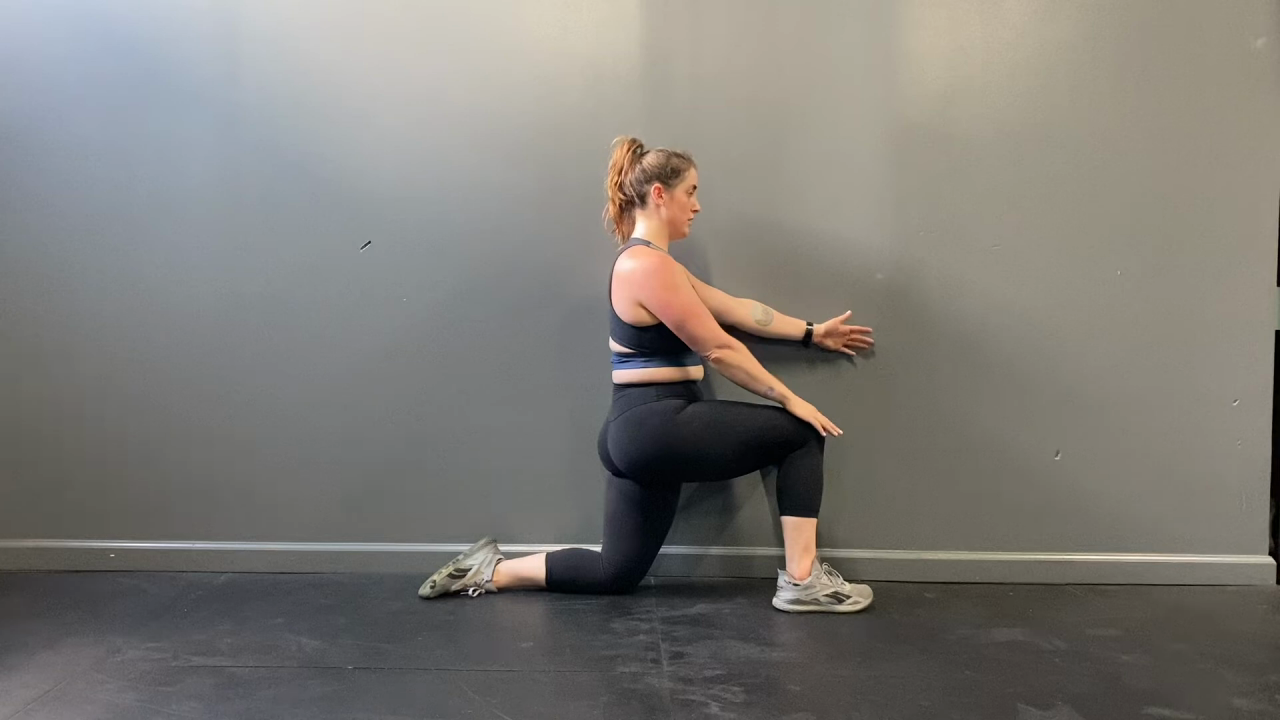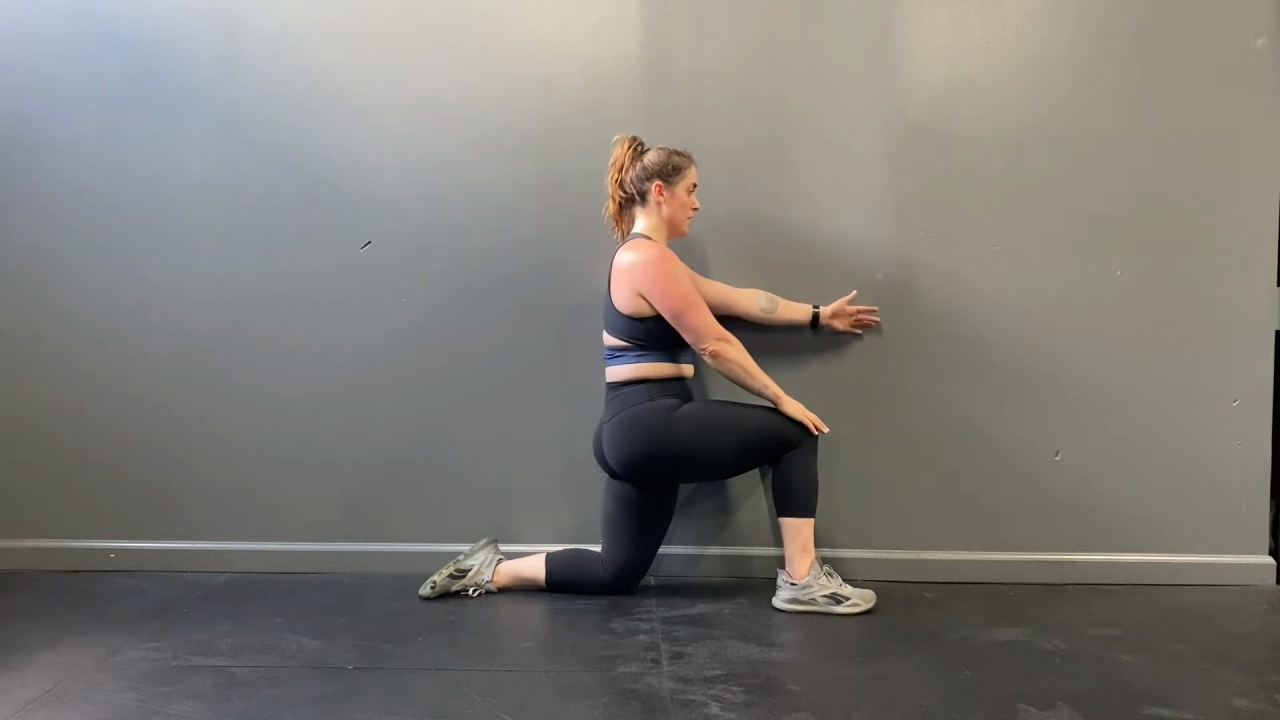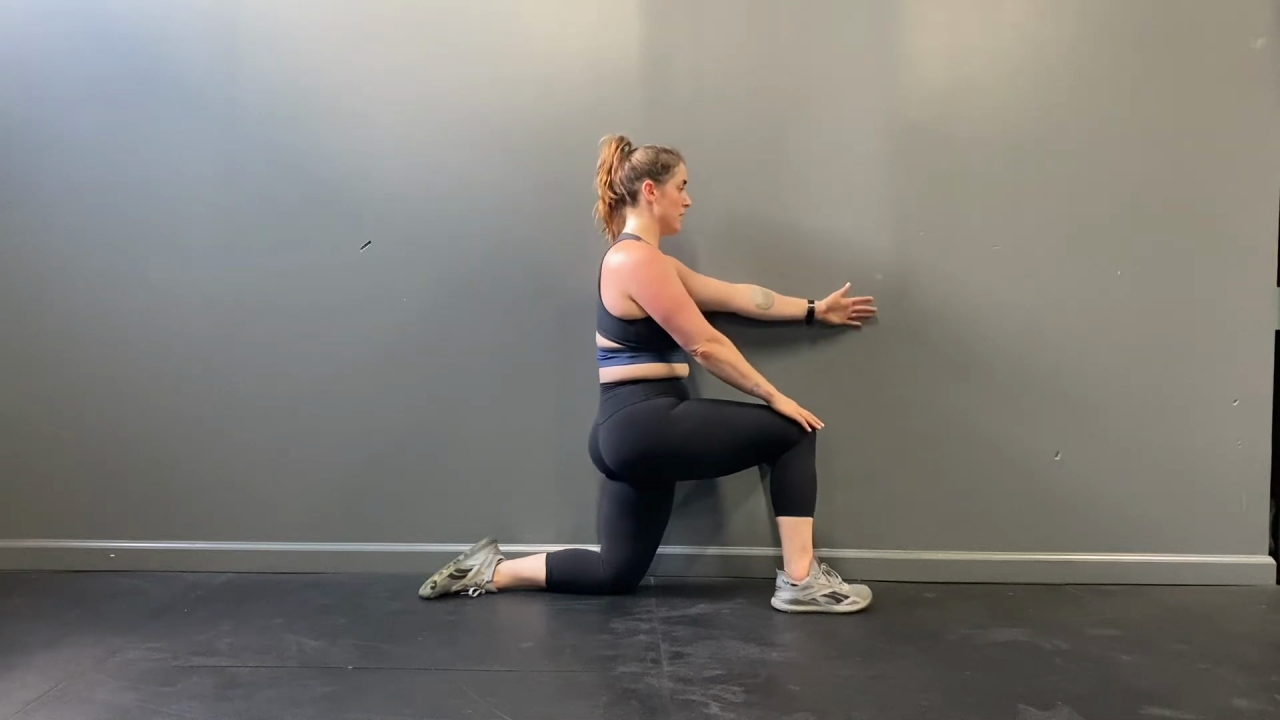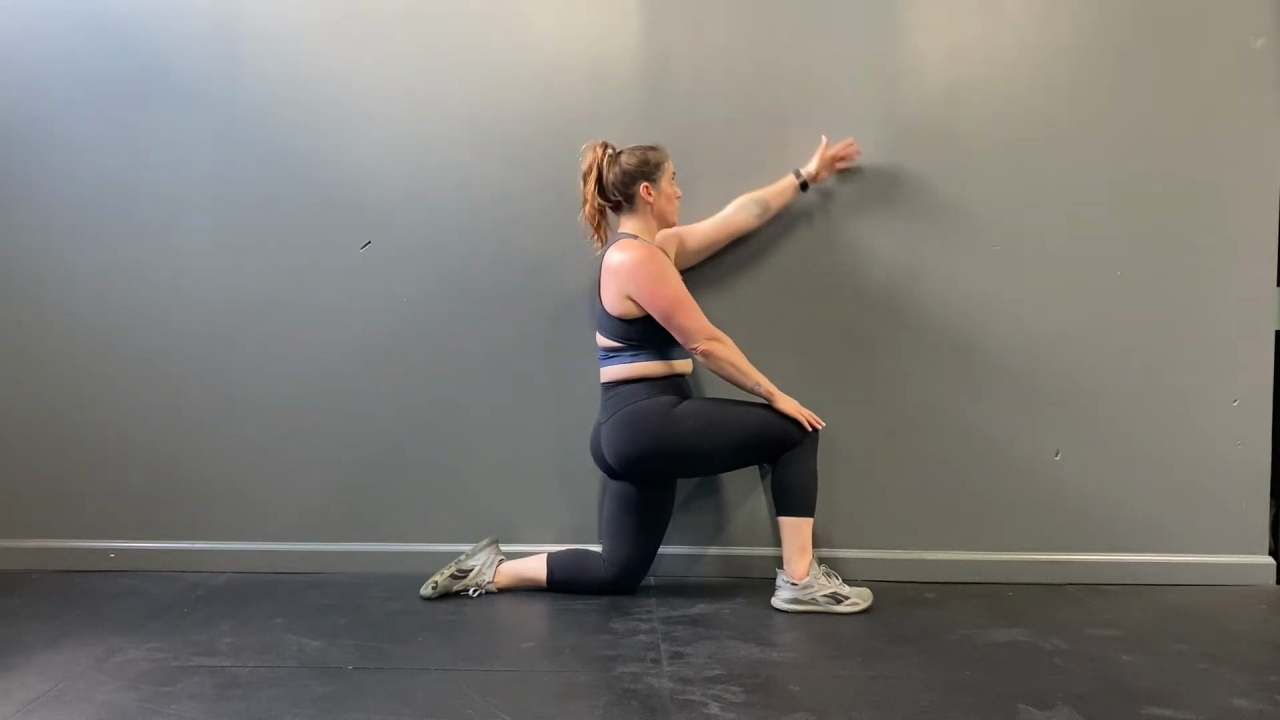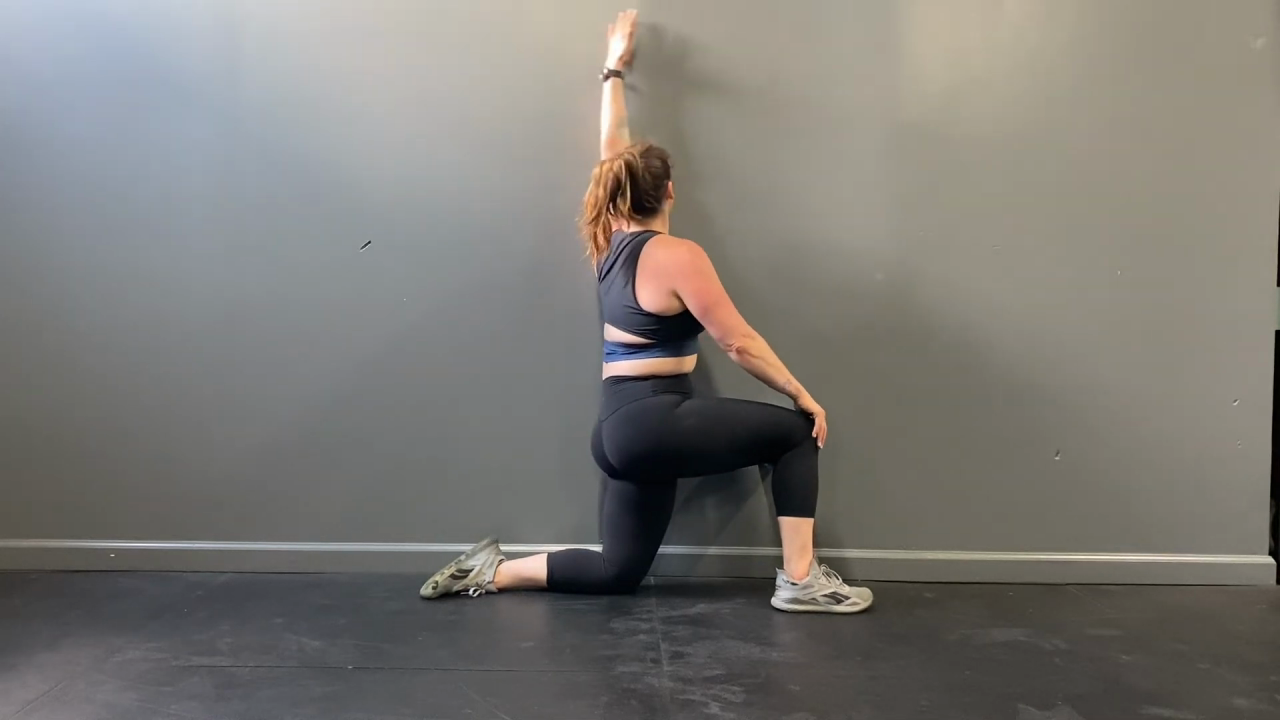
dt=1s
person 1, frame 1
left shoulder: (648, 260)
right shoulder: (649, 266)
left elbow: (734, 309)
right elbow: (719, 350)
left wrist: (812, 332)
right wrist: (790, 399)
left hip: (639, 433)
right hip: (658, 428)
left knee: (617, 572)
right knee: (801, 433)
left ankle: (488, 570)
right ankle: (802, 581)
person 1, frame 2
left shoulder: (645, 257)
right shoulder: (649, 258)
left elbow: (737, 300)
right elbow: (714, 345)
left wrist: (819, 315)
right wrist: (781, 399)
left hip: (634, 431)
right hip: (651, 426)
left knee: (616, 573)
right knee: (796, 434)
left ankle: (490, 570)
right ankle: (801, 581)
person 1, frame 3
left shoulder: (647, 260)
right shoulder: (637, 260)
left elbow: (734, 295)
right elbow: (705, 346)
left wrist: (814, 310)
right wrist: (774, 397)
left hip: (634, 430)
right hip: (645, 426)
left knee: (616, 572)
right knee: (792, 432)
left ankle: (490, 570)
right ankle: (800, 580)
person 1, frame 4
left shoulder: (658, 247)
right shoulder: (636, 257)
left elbow: (736, 219)
right elbow: (706, 342)
left wrist: (805, 177)
right wrist: (776, 396)
left hip: (633, 430)
right hip: (647, 425)
left knee: (618, 572)
right knee: (795, 432)
left ankle: (491, 570)
right ankle: (800, 580)
person 1, frame 5
left shoulder: (610, 241)
right shoulder: (678, 257)
left elbow: (614, 143)
right elbow: (739, 343)
left wrist: (614, 69)
right wrist: (801, 394)
left hip: (625, 429)
right hip: (654, 423)
left knee: (619, 571)
right knee: (796, 433)
left ankle: (491, 570)
right ankle: (800, 580)
